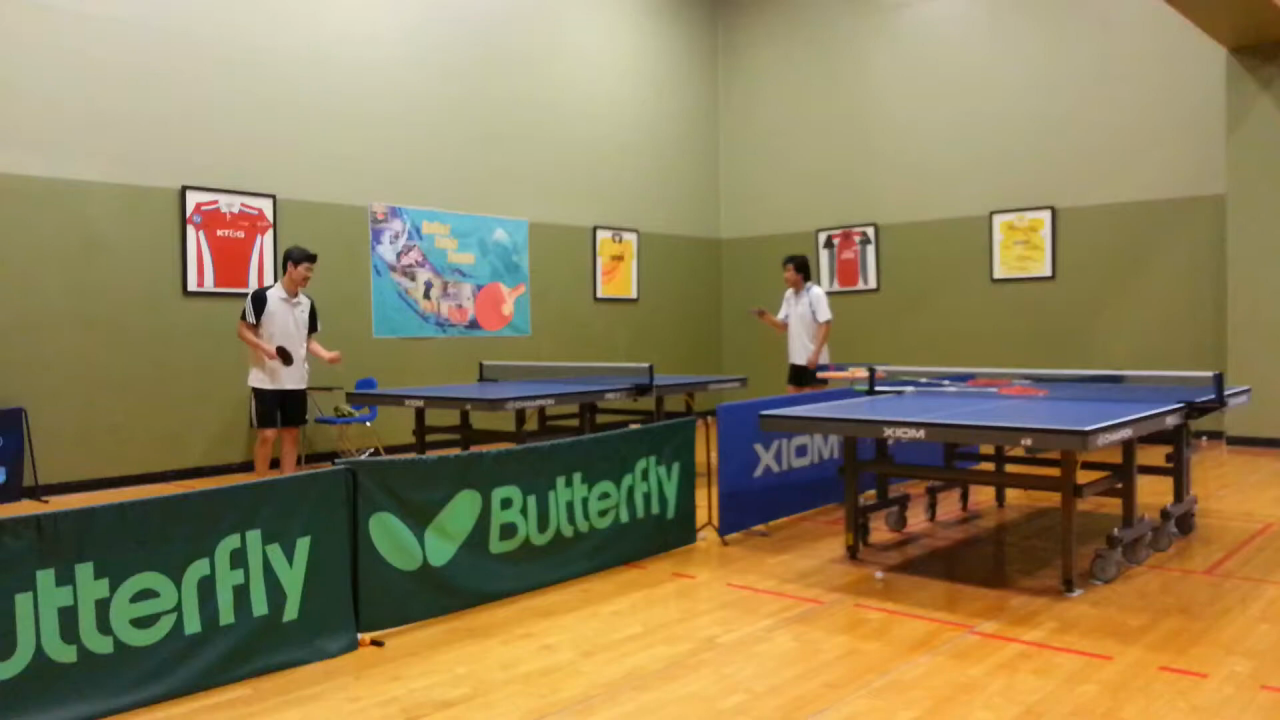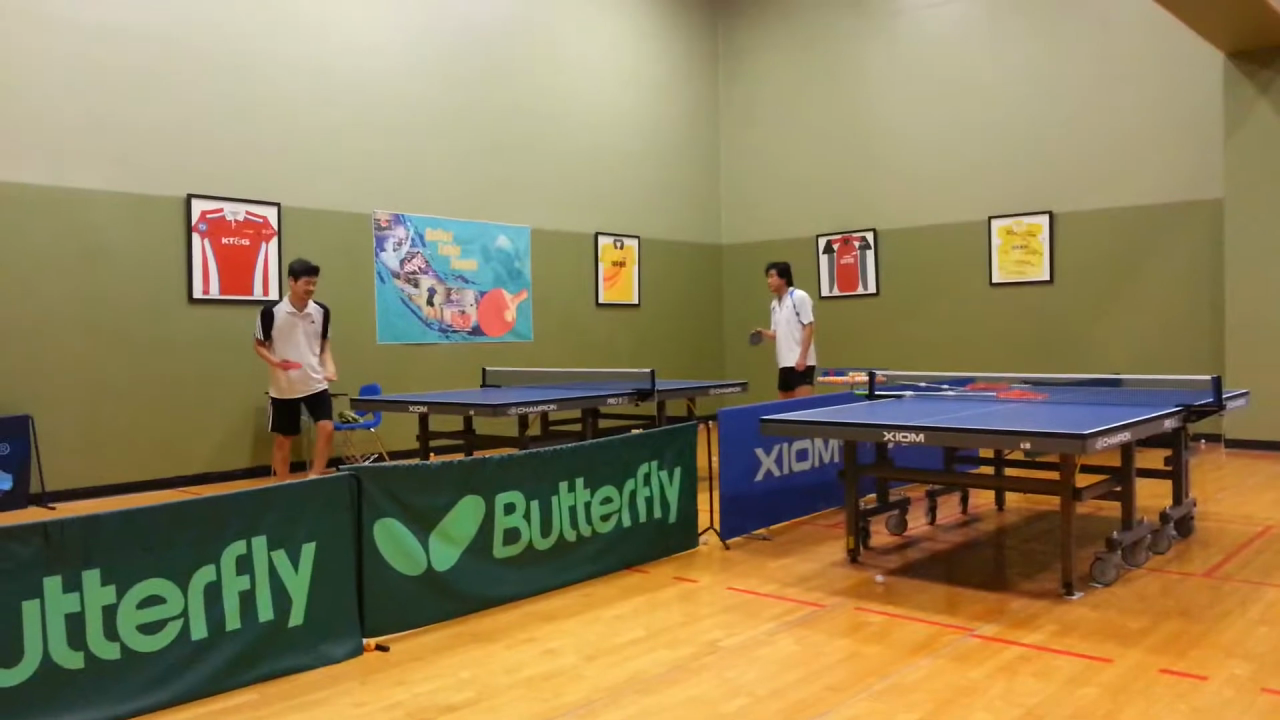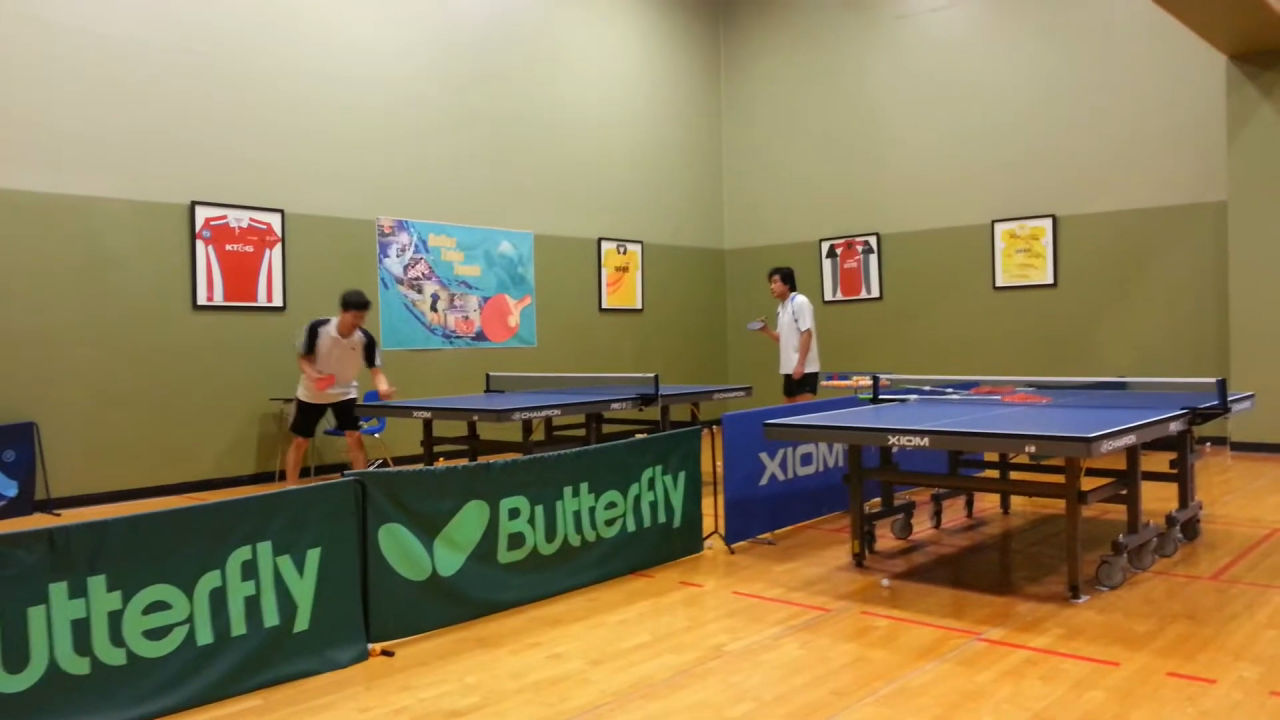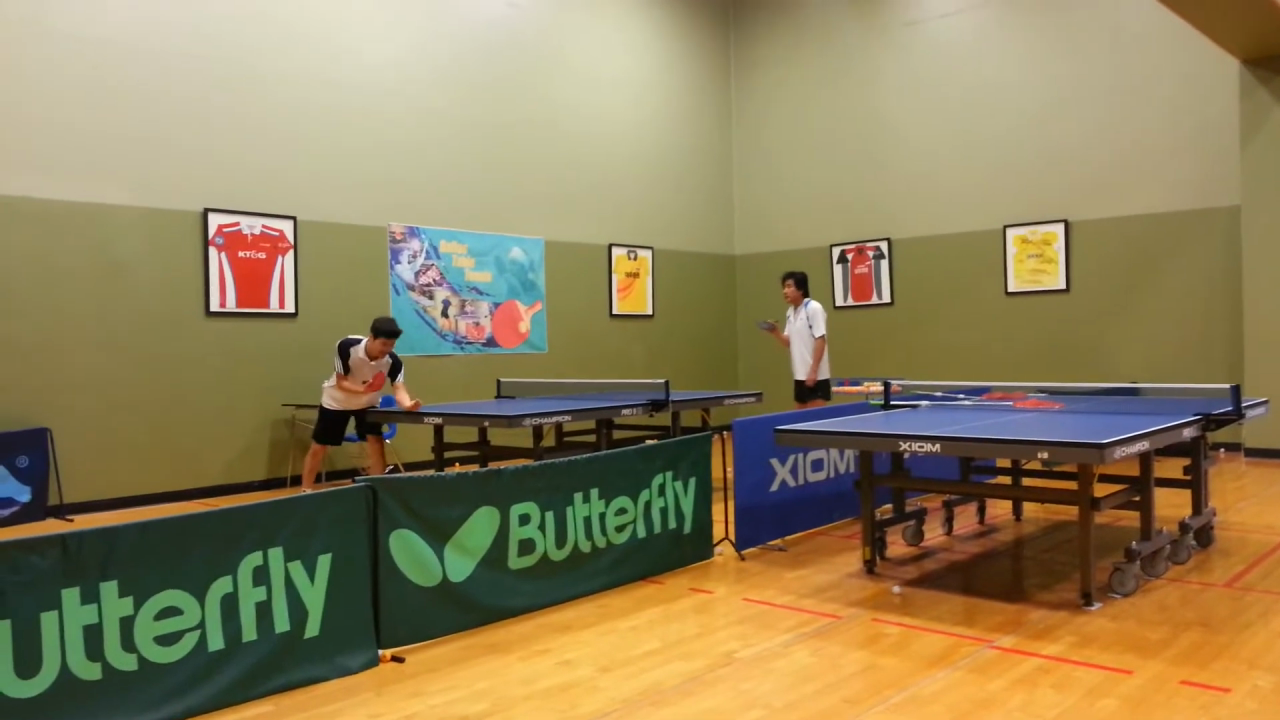
dt=0.4s
person 1, frame 1
left shoulder: (308, 304)
right shoulder: (262, 297)
right elbow: (244, 331)
left wrist: (326, 354)
right wrist: (264, 348)
left hip: (296, 380)
right hip: (266, 380)
left knee: (292, 434)
right knee: (267, 435)
person 1, frame 2
left shoulder: (321, 311)
right shoulder: (271, 312)
right elbow: (260, 345)
left wrist: (329, 367)
right wrist: (274, 360)
left hip: (316, 384)
right hip: (283, 387)
left knee: (326, 429)
right knee: (283, 440)
left ankle: (315, 479)
person 1, frame 3
left shoulder: (367, 340)
right shoulder: (317, 328)
left elbow: (376, 372)
right elbow: (303, 359)
left wrist: (383, 388)
right wrist: (312, 377)
left hip: (345, 393)
right hip: (311, 393)
left knee: (354, 438)
right knee: (300, 441)
person 1, frame 4
left shoulder: (393, 361)
right shoulder: (346, 347)
left elbow: (399, 389)
right elbow: (341, 382)
left wrist: (408, 405)
right wrist: (361, 390)
left hip: (367, 404)
right hip: (336, 401)
left knee: (376, 445)
right knee: (318, 448)
right ankle: (305, 492)
